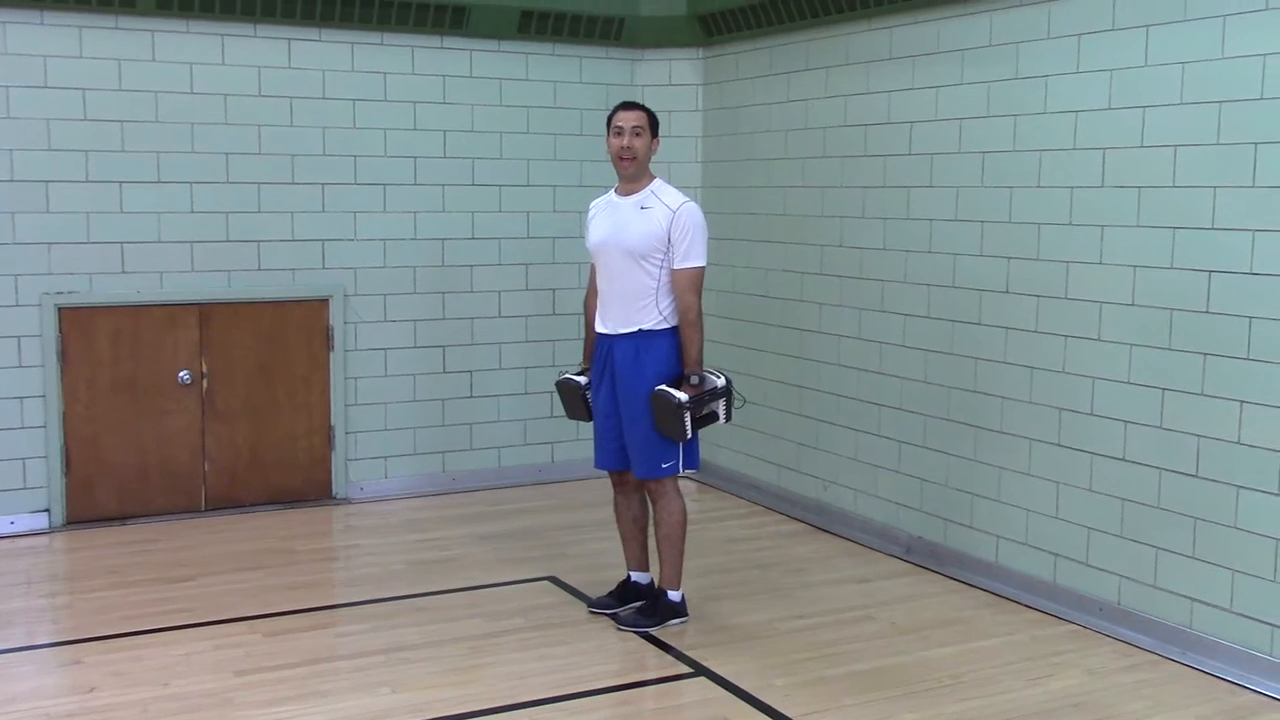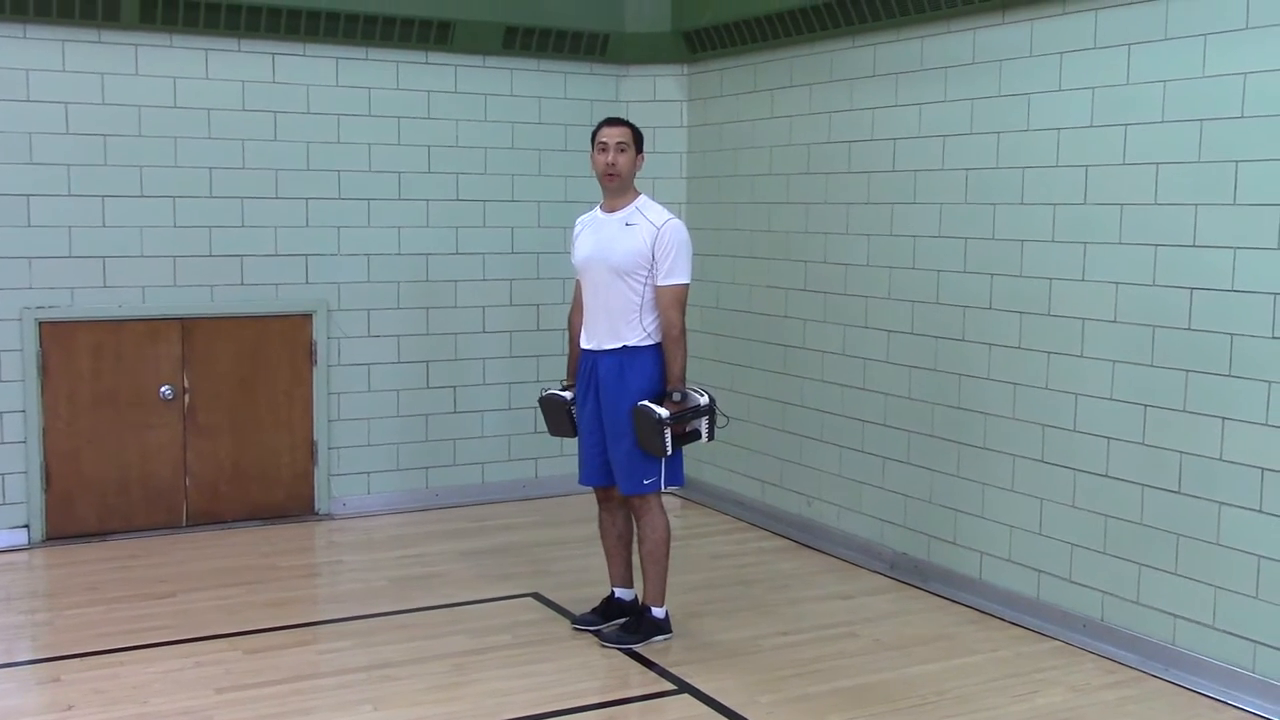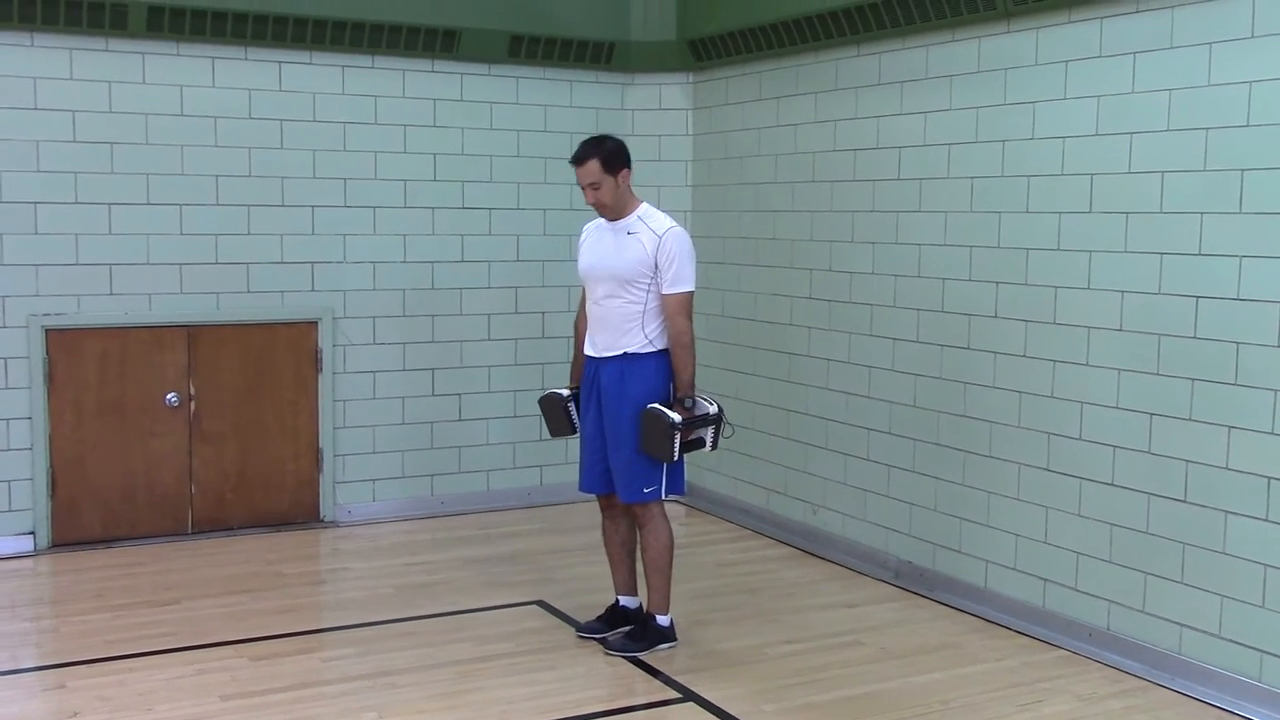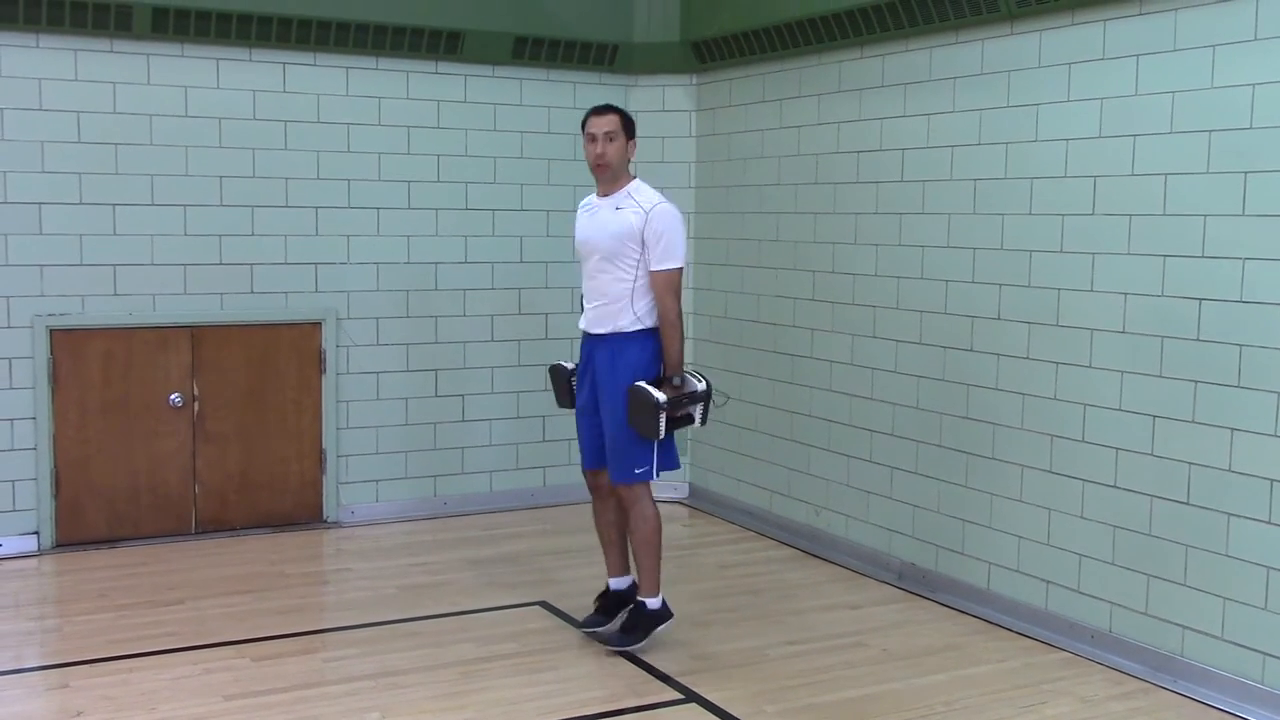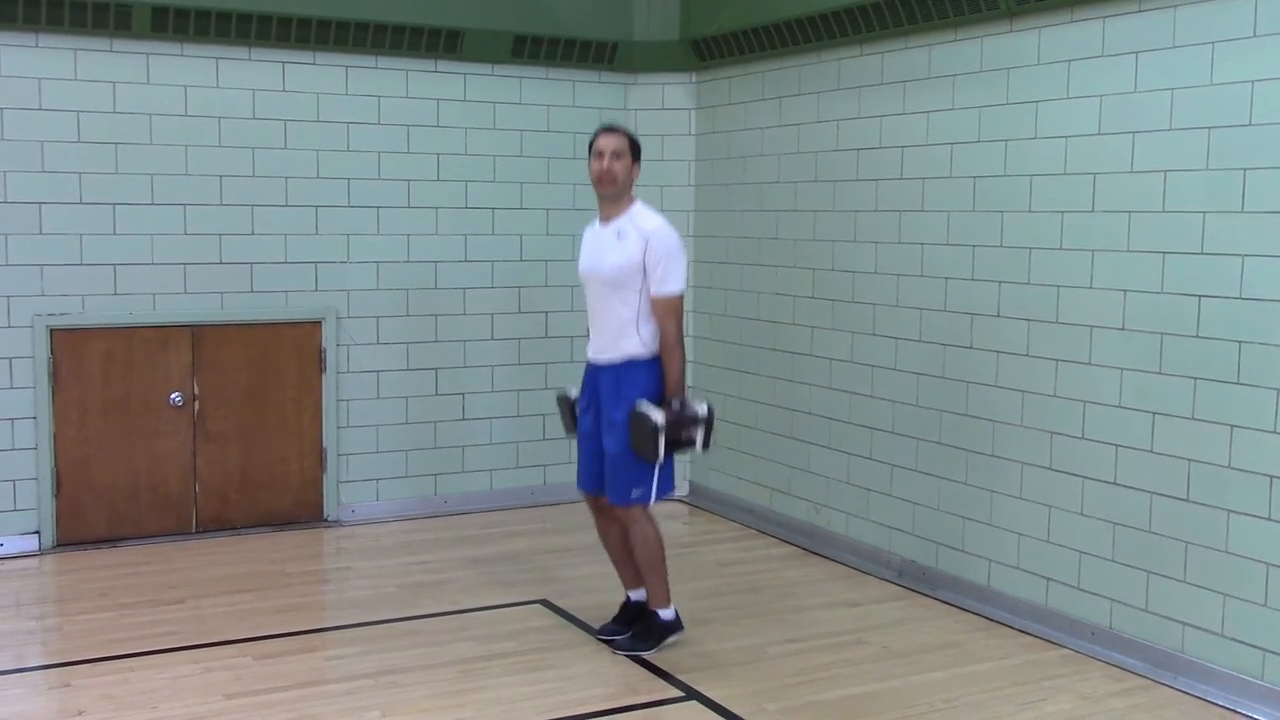
dt=0.7s
person 1, frame 1
left shoulder: (677, 210)
right shoulder: (598, 210)
left elbow: (689, 302)
left wrist: (693, 375)
right wrist: (588, 360)
left hip: (653, 352)
right hip: (609, 351)
left knee: (659, 478)
right knee: (621, 475)
left ankle: (670, 596)
right ankle: (636, 580)
person 1, frame 2
left shoulder: (662, 227)
right shoulder: (584, 227)
left elbow: (672, 320)
left wrist: (674, 393)
right wrist: (572, 376)
left hip: (637, 368)
right hip: (593, 368)
left knee: (642, 495)
right knee: (606, 492)
left ankle: (654, 612)
right ankle: (621, 597)
person 1, frame 3
left shoulder: (664, 236)
right shoulder: (591, 234)
left elbow: (679, 325)
left wrist: (684, 399)
right wrist: (575, 379)
left hip: (640, 375)
right hip: (597, 375)
left knee: (644, 504)
right knee: (610, 499)
left ankle: (659, 621)
right ankle: (625, 605)
person 1, frame 4
left shoulder: (653, 211)
right shoulder: (586, 209)
left elbow: (668, 302)
left wrist: (673, 379)
left hip: (633, 352)
right hip: (594, 351)
left knee: (631, 484)
right knee: (598, 479)
left ankle: (650, 603)
right ankle: (618, 588)
person 1, frame 5
left shoulder: (654, 233)
right shoulder: (592, 233)
left elbow: (669, 324)
left wrist: (672, 401)
left hip: (637, 378)
right hip: (597, 375)
left knee: (630, 506)
right knee: (600, 500)
left ankle: (664, 614)
right ankle: (637, 599)
